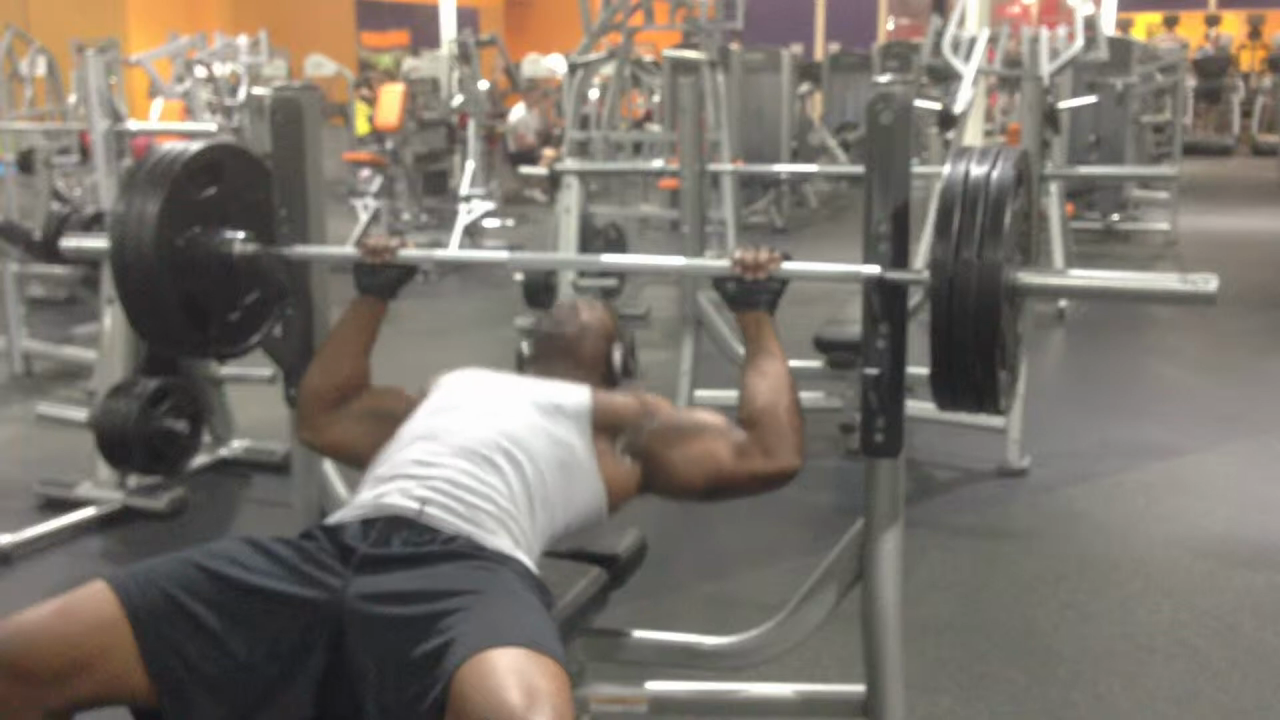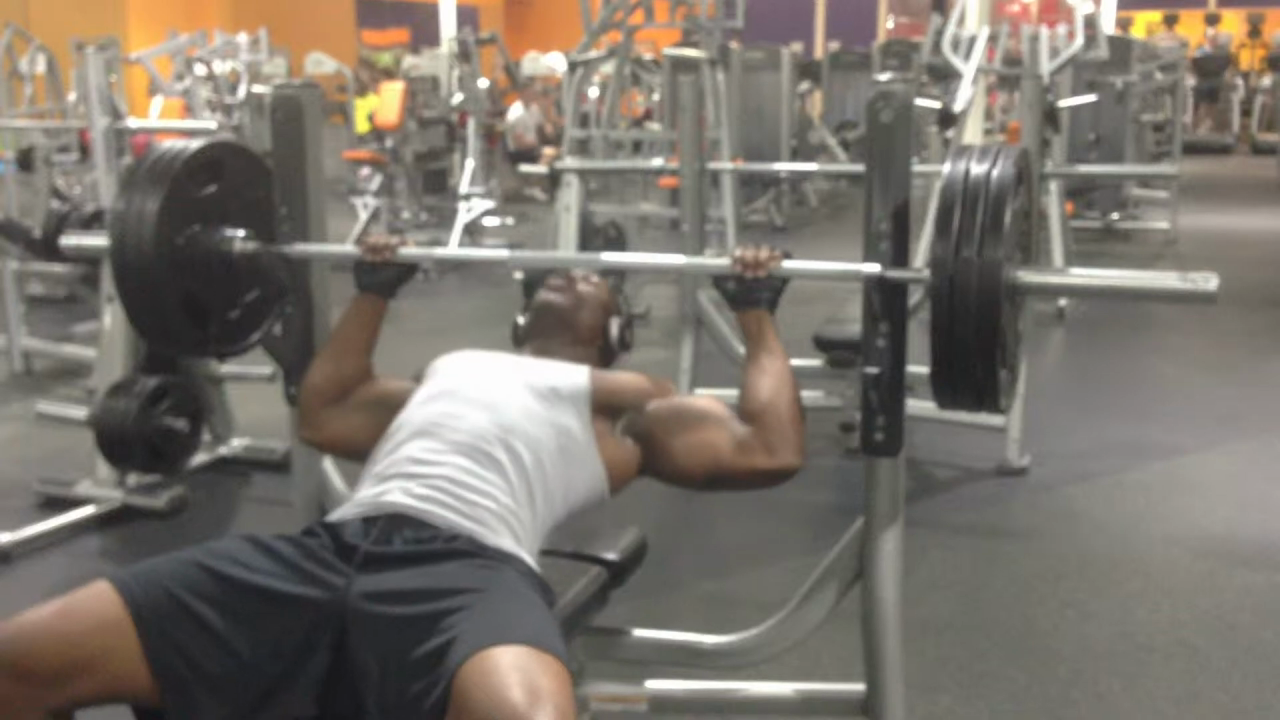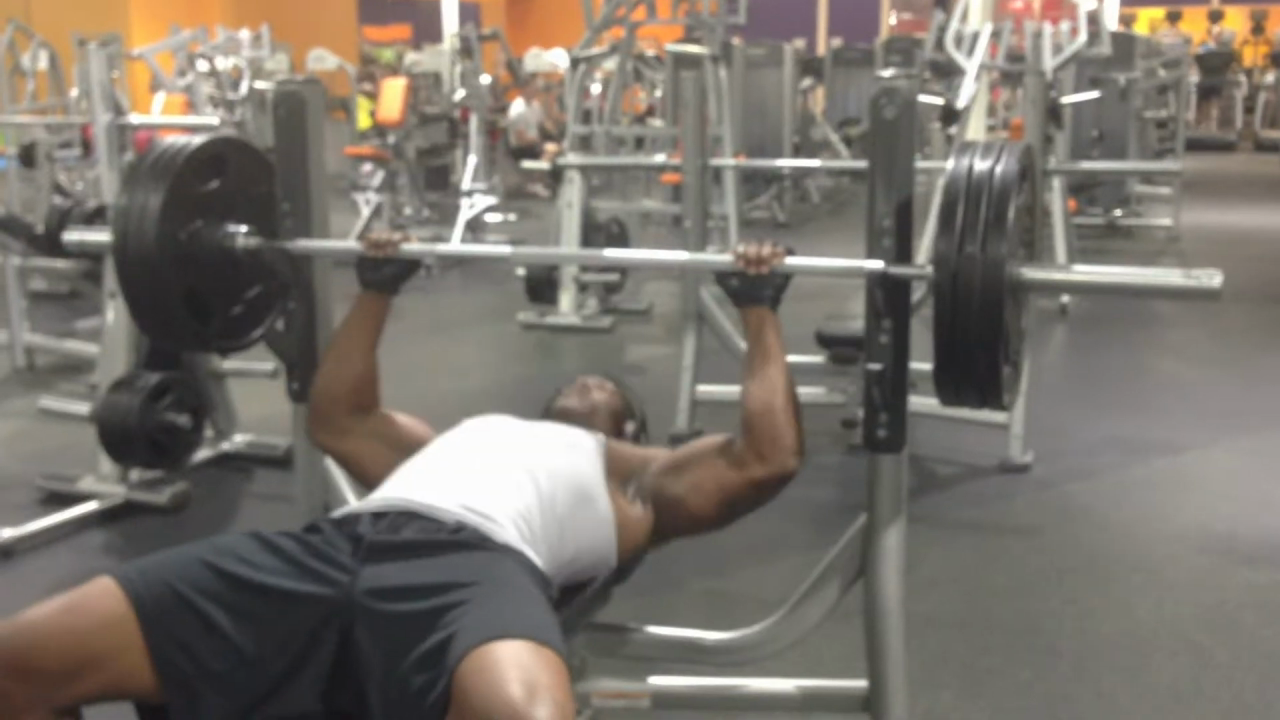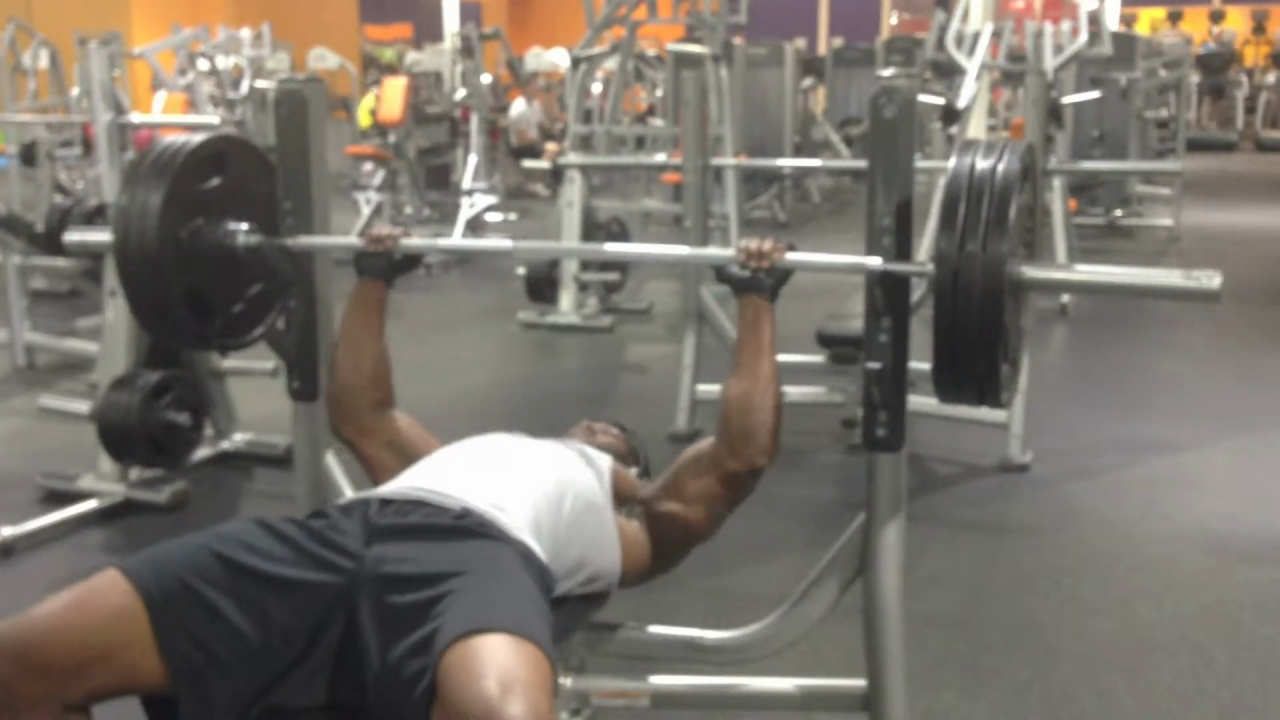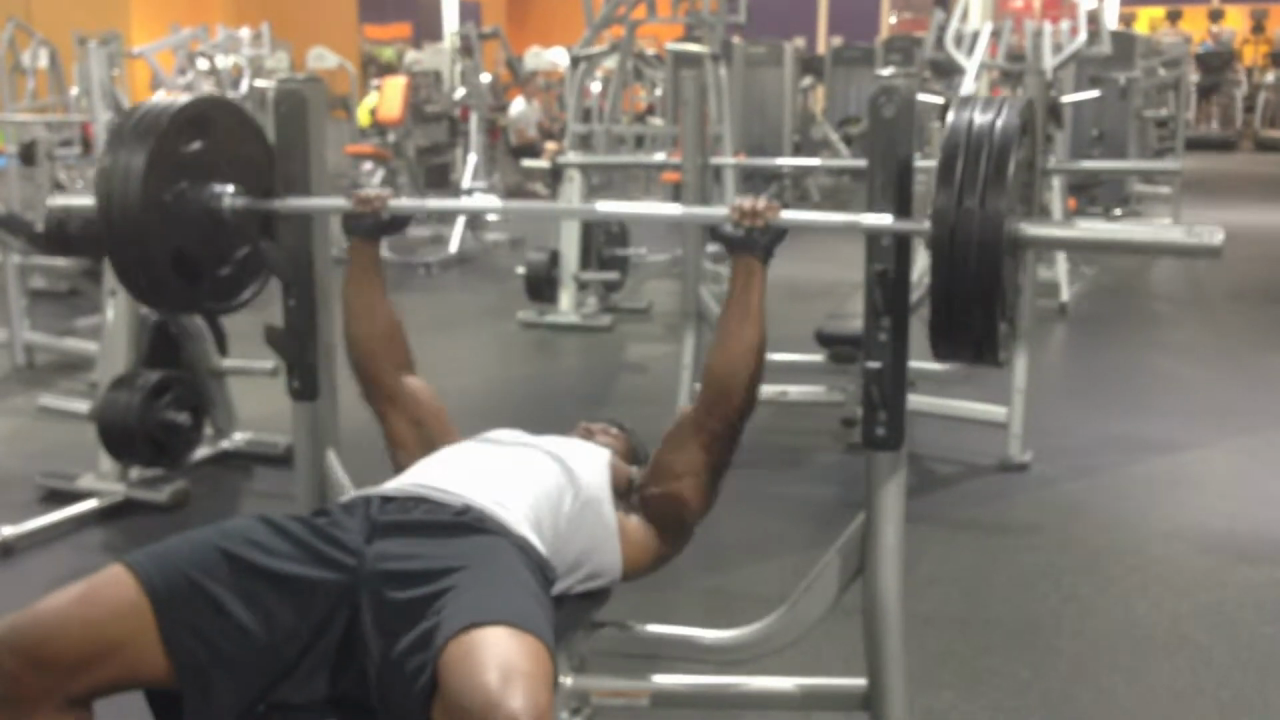
dt=0.4s
person 1, frame 1
left shoulder: (621, 419)
right shoulder: (450, 389)
left elbow: (769, 454)
right elbow: (320, 419)
left wrist: (756, 315)
right wrist: (371, 296)
left hip: (468, 572)
right hip: (325, 555)
person 1, frame 2
left shoulder: (621, 400)
right shoulder: (444, 371)
left elbow: (769, 450)
right elbow: (319, 417)
left wrist: (756, 310)
right wrist: (371, 294)
left hip: (467, 570)
right hip: (328, 552)
person 1, frame 3
left shoulder: (633, 478)
right shoulder: (469, 431)
left elbow: (768, 458)
right elbow: (335, 419)
left wrist: (760, 311)
right wrist: (376, 291)
left hip: (477, 568)
right hip: (334, 549)
person 1, frame 4
left shoulder: (637, 518)
right shoulder: (469, 452)
left elbow: (742, 456)
right elbow: (360, 416)
left wrist: (756, 302)
right wrist: (373, 281)
left hip: (480, 554)
right hip: (342, 534)
person 1, frame 5
left shoulder: (638, 517)
right shoulder: (468, 452)
left elbow: (719, 413)
right elbow: (387, 377)
left wrist: (749, 261)
right wrist: (364, 243)
right hip: (345, 530)
